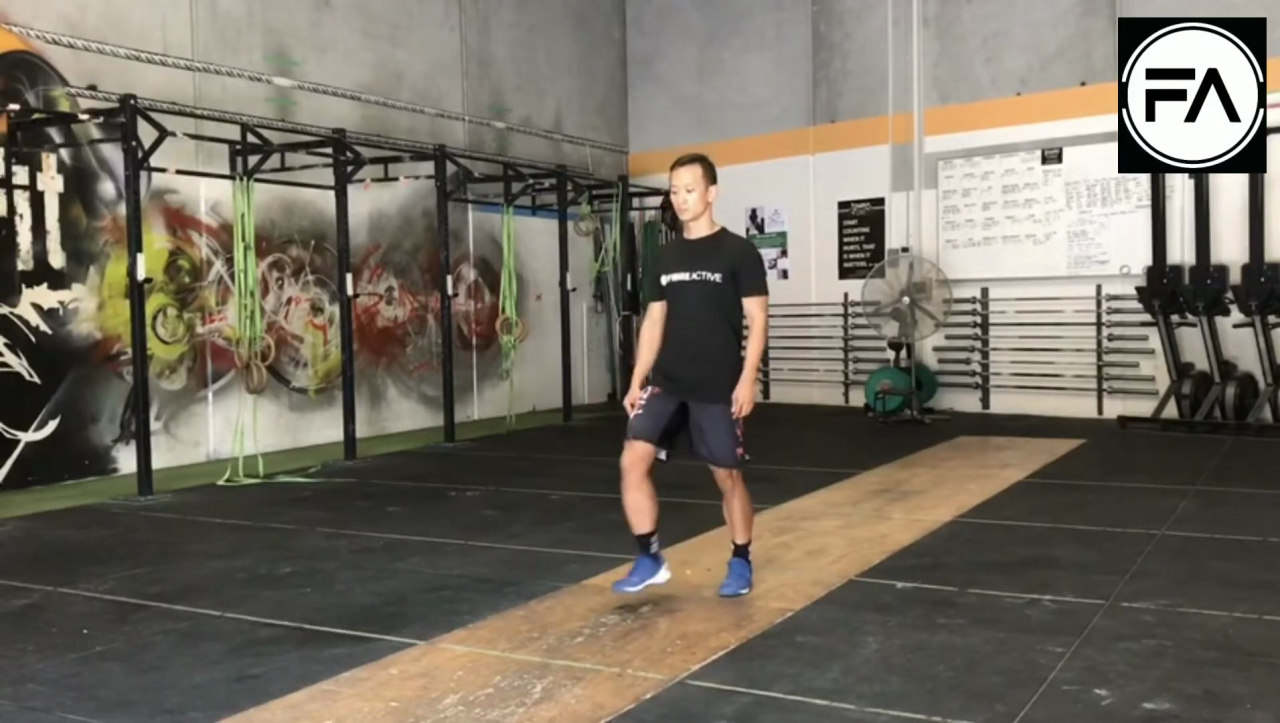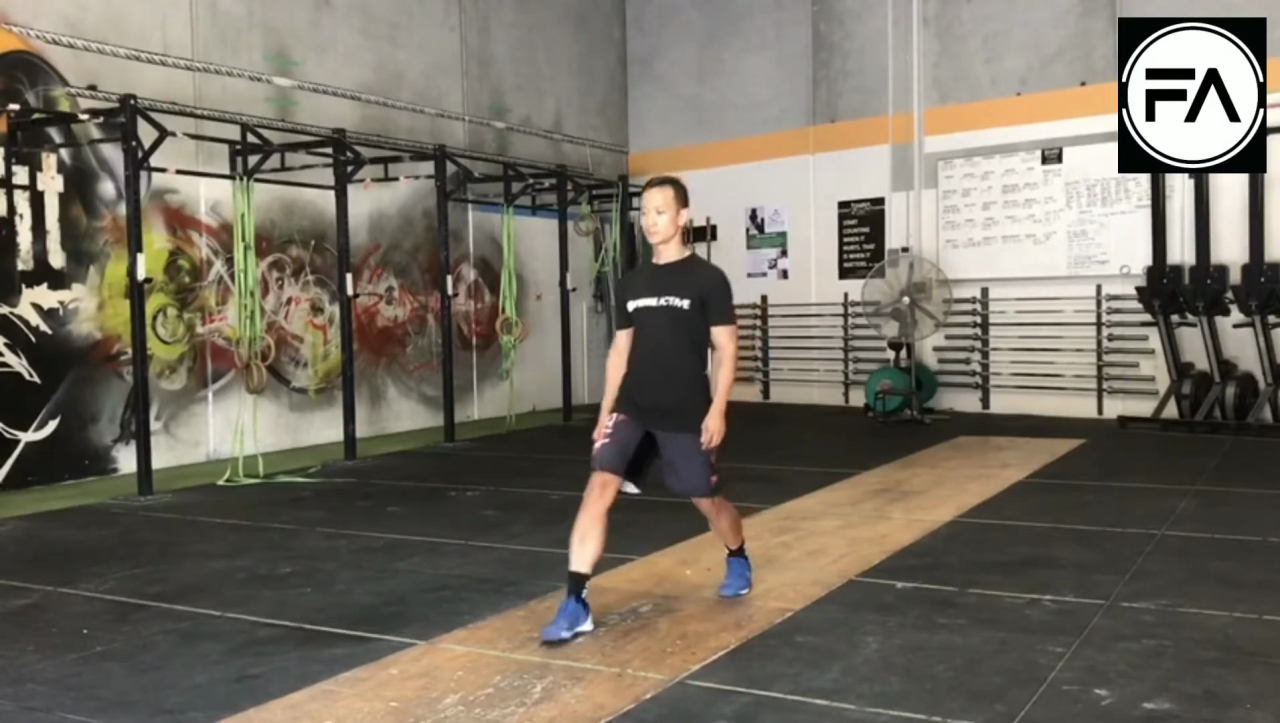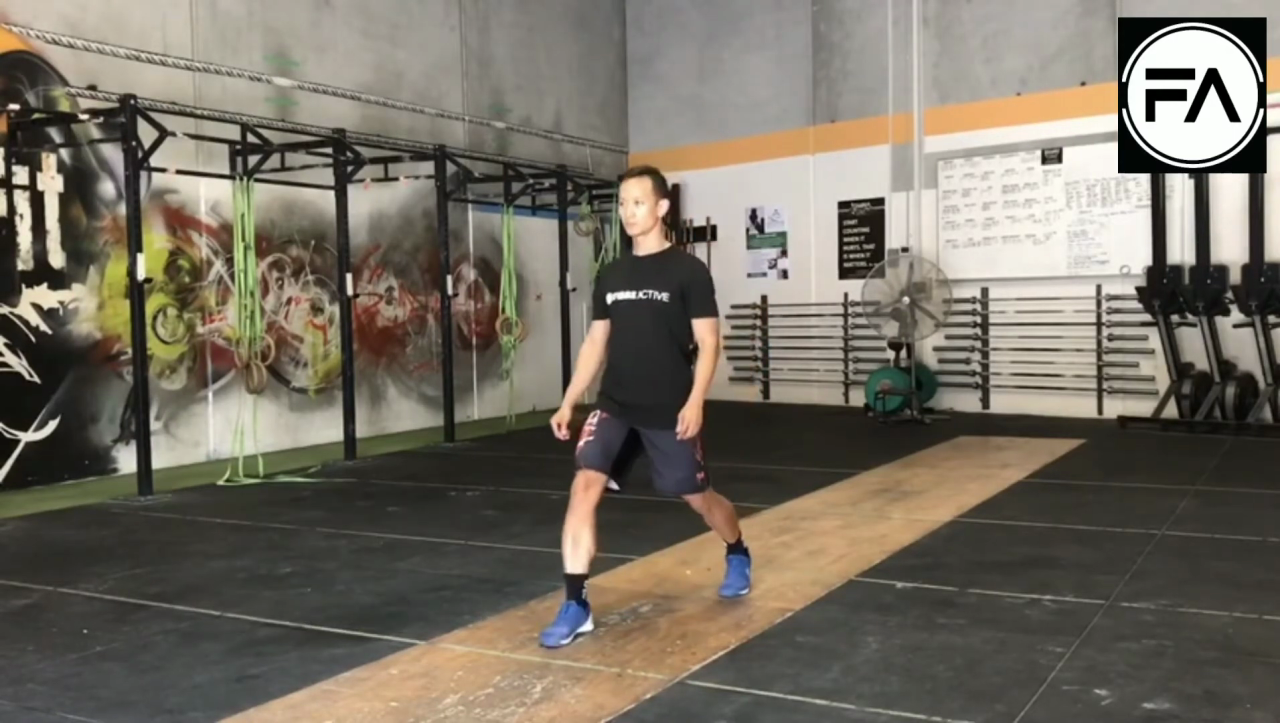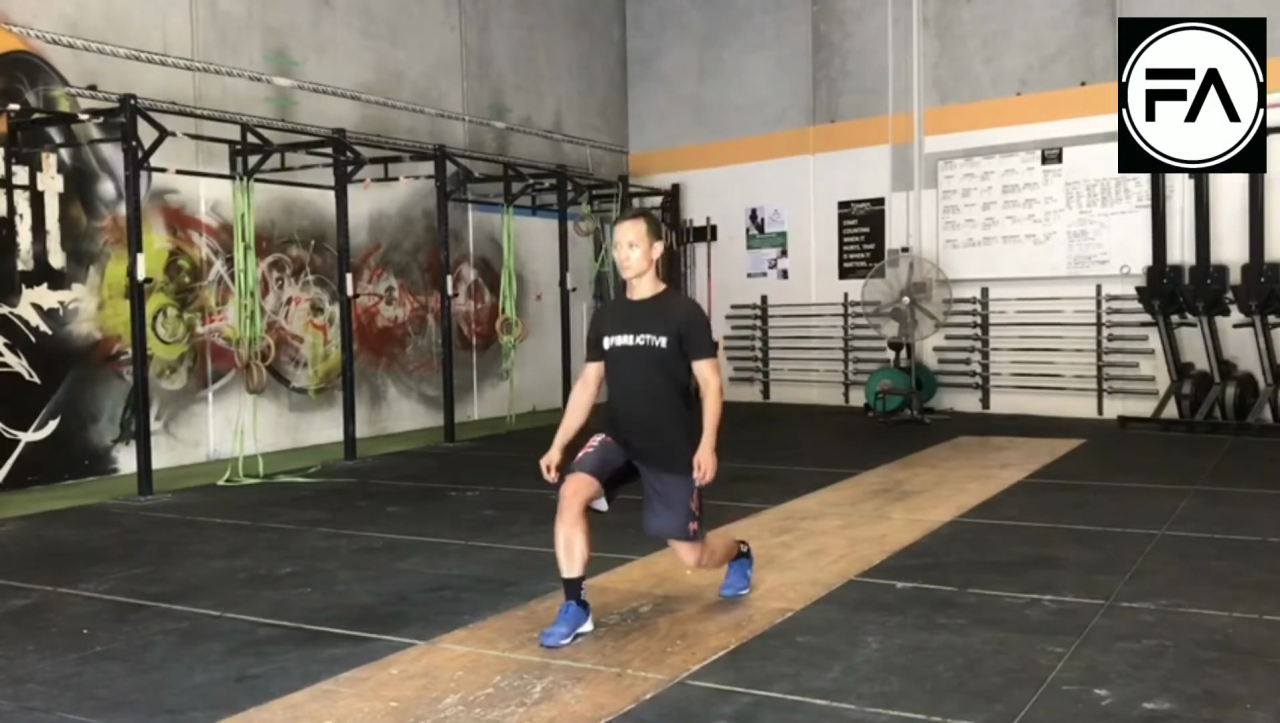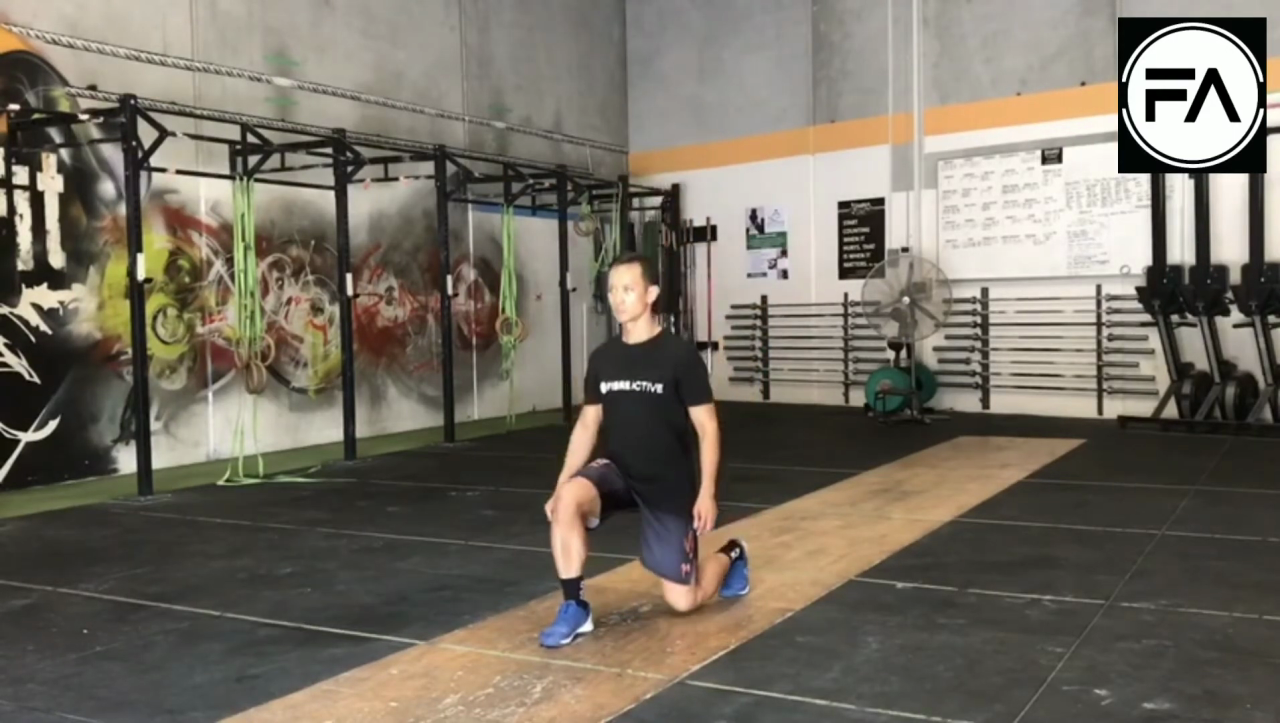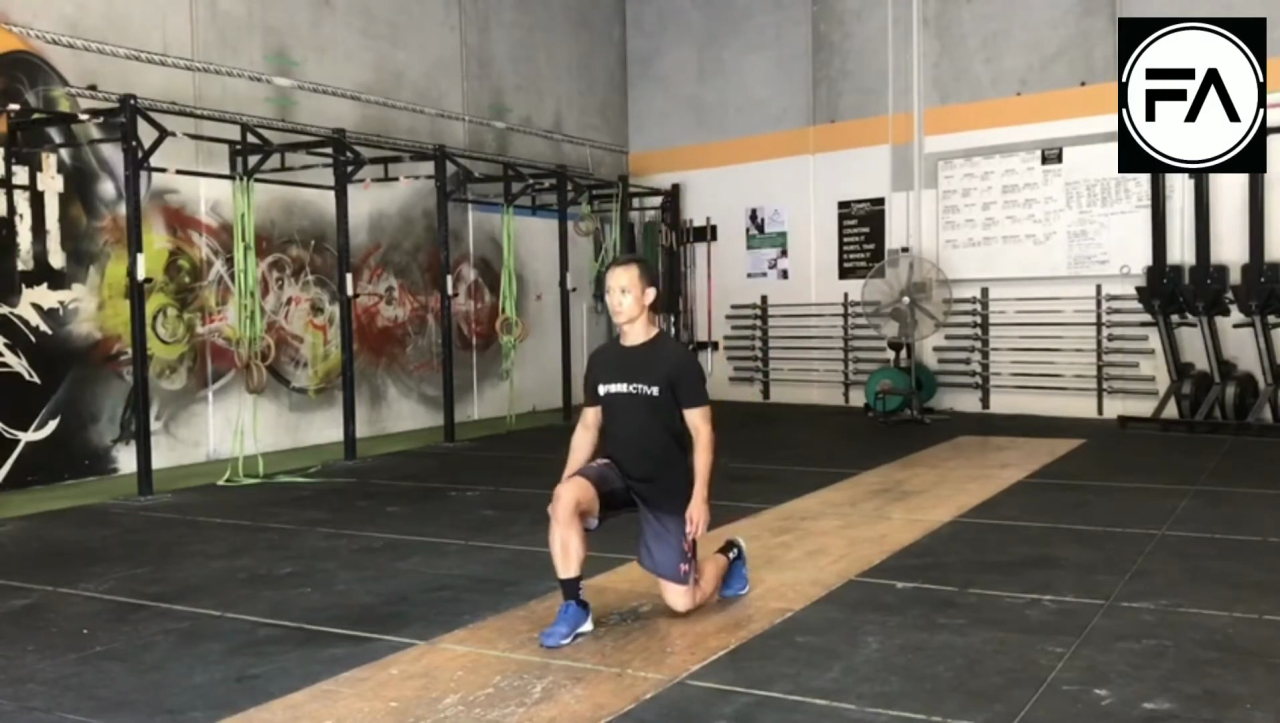
dt=0.3s
person 1, frame 1
left shoulder: (738, 252)
right shoulder: (666, 256)
left elbow: (757, 321)
right elbow: (654, 321)
left wrist: (747, 380)
right wrist: (637, 381)
left hip: (718, 387)
right hip: (667, 379)
left knee: (728, 477)
right knee: (633, 460)
left ankle: (740, 561)
right ankle: (649, 557)
person 1, frame 2
left shoulder: (707, 278)
right shoulder: (633, 282)
left elbow: (726, 349)
right elbow: (620, 349)
left wrist: (717, 409)
right wrist: (605, 411)
left hip: (686, 413)
right hip: (632, 408)
left knee: (709, 501)
right knee: (598, 489)
left ankle: (738, 561)
right ankle: (575, 604)
person 1, frame 3
left shoulder: (687, 270)
right shoulder: (611, 274)
left elbow: (708, 342)
right elbow: (596, 341)
left wrist: (695, 401)
right wrist: (568, 402)
left hip: (668, 410)
right hip: (614, 406)
left knee: (699, 497)
right knee: (583, 488)
left ankle: (738, 553)
right ankle: (575, 605)
person 1, frame 4
left shoulder: (684, 312)
right shoulder: (606, 317)
left elbow: (710, 382)
right elbow: (588, 382)
left wrist: (708, 445)
right wrist: (558, 444)
left hip: (671, 449)
right hip: (619, 439)
left knee: (692, 554)
right knee: (572, 492)
left ankle: (740, 554)
right ankle: (575, 607)
person 1, frame 5
left shoulder: (680, 356)
right shoulder: (602, 358)
left elbow: (707, 427)
right elbow: (587, 424)
left wrist: (707, 492)
right wrist: (560, 486)
left hip: (669, 484)
right hip: (618, 472)
left knee: (684, 600)
right knee: (567, 500)
left ankle: (732, 555)
right ankle: (574, 609)
person 1, frame 6
left shoulder: (676, 359)
right shoulder: (600, 360)
left elbow: (701, 430)
right elbow: (588, 425)
left wrist: (700, 496)
right wrist: (564, 484)
left hip: (666, 484)
right hip: (616, 472)
left knee: (682, 600)
right knee: (565, 500)
left ankle: (730, 555)
right ankle: (574, 608)
